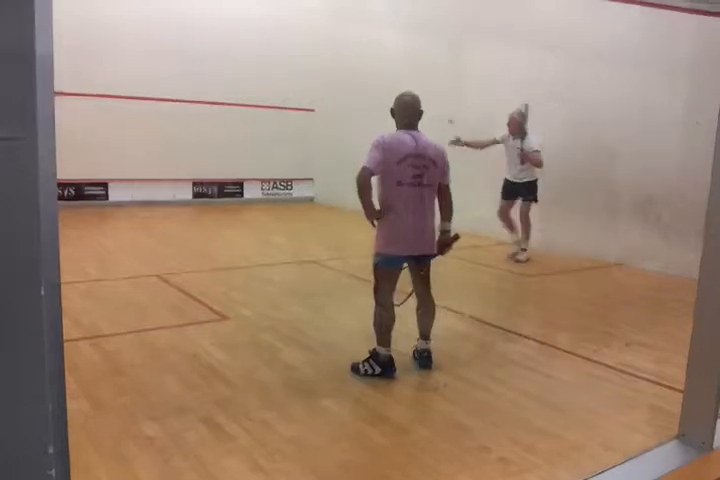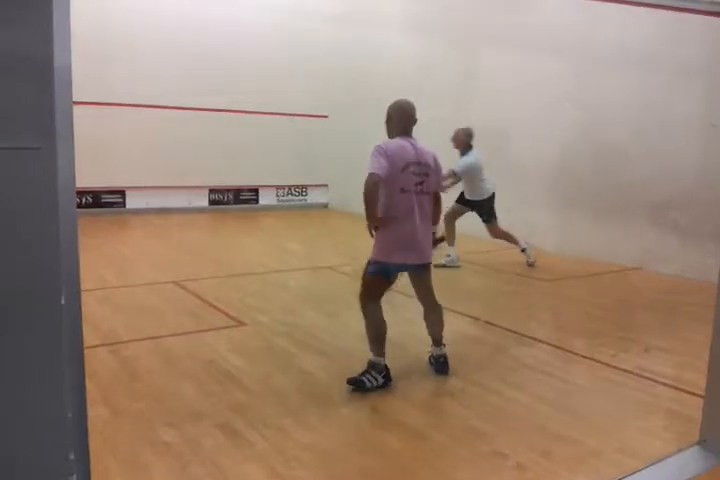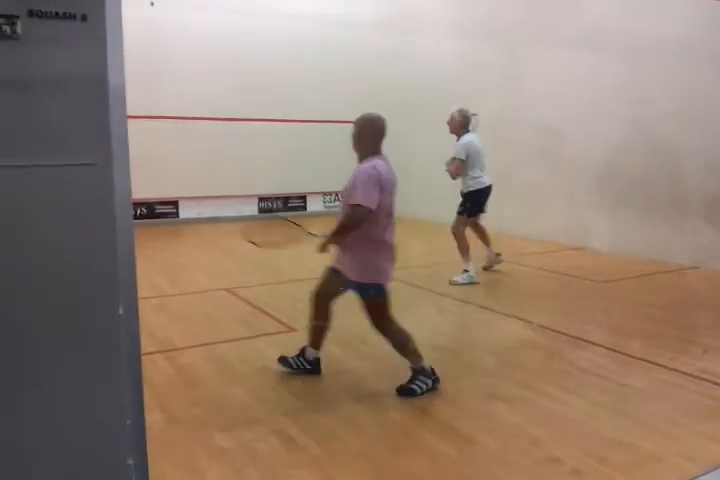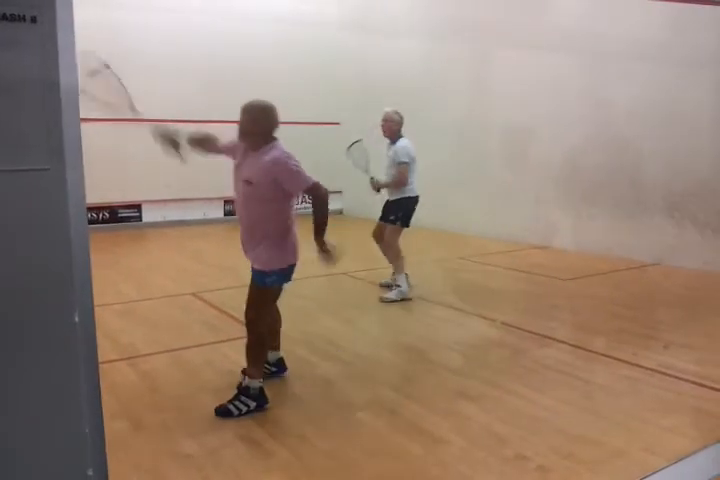
dt=0.5s
person 1, frame 1
left shoulder: (385, 144)
right shoulder: (437, 151)
left elbow: (363, 178)
right elbow: (444, 195)
left wrist: (369, 210)
right wrist: (446, 231)
left hip: (392, 236)
right hip: (424, 236)
left knee: (383, 295)
right knee: (423, 291)
left ankle: (382, 358)
right ankle: (424, 349)
person 1, frame 2
left shoulder: (385, 150)
right shoulder: (430, 157)
left elbow: (371, 185)
right elbow: (435, 200)
left wrist: (371, 218)
right wrist: (431, 232)
left hip: (391, 244)
right hip: (420, 244)
left knee: (369, 300)
right knee: (427, 298)
left ankle: (378, 368)
right ankle: (439, 355)
person 1, frame 3
left shoulder: (368, 172)
right shoulder: (382, 168)
left elbow: (359, 214)
left wrist: (333, 237)
right wrist: (339, 238)
left hip: (367, 259)
right hip: (353, 256)
left knee: (382, 321)
right knee: (321, 297)
left ankle: (424, 373)
right ankle: (310, 358)
person 1, frame 4
left shoulder: (280, 161)
right shoulder: (246, 149)
left elbow: (319, 194)
right elbow: (218, 145)
left wrist: (319, 240)
right wrist: (199, 141)
left hip: (273, 254)
right hip: (263, 250)
left knee: (255, 316)
right knee: (265, 305)
left ankle: (253, 391)
right ankle: (273, 360)
person 2, frame 1
left shoulder: (529, 142)
right shoulder: (507, 137)
left elbow: (540, 164)
right elbow: (484, 144)
left wrist: (527, 157)
right wrist: (464, 143)
left hip: (528, 181)
right hip: (511, 180)
left knee: (524, 214)
right knee: (502, 212)
left ankle: (524, 249)
right ankle: (518, 239)
person 2, frame 2
left shoulder: (469, 161)
right shoulder: (466, 155)
left elbow: (445, 178)
right wrist: (450, 184)
left hip: (483, 197)
right hip: (469, 194)
left knee: (495, 232)
right knee: (449, 217)
left ankle: (524, 248)
right ankle: (452, 256)
person 2, frame 3
left shoulder: (462, 143)
right shoulder: (471, 138)
left elbow: (455, 174)
left wrist: (448, 166)
left hip: (475, 190)
right hip: (481, 187)
left knee: (457, 229)
right knee: (473, 224)
left ankle: (469, 272)
right ankle: (492, 255)
person 2, frame 4
left shoulder: (400, 147)
right shoulder: (396, 146)
left elbow: (402, 181)
left wrist: (380, 185)
left hip: (404, 198)
right hip: (397, 198)
left knee: (390, 238)
right knee: (378, 234)
left ankle: (402, 287)
right ankle: (399, 275)
